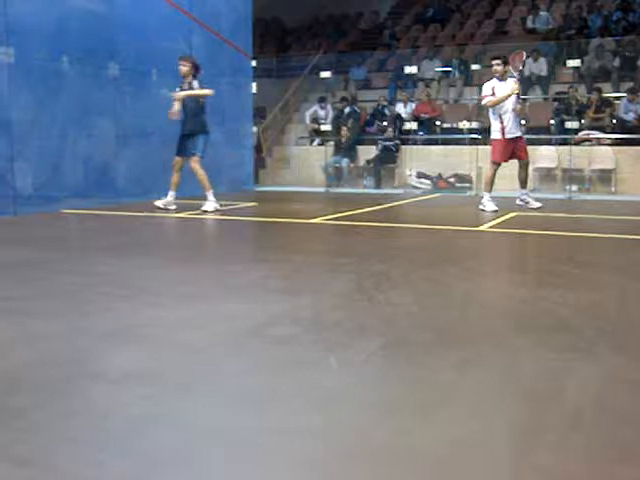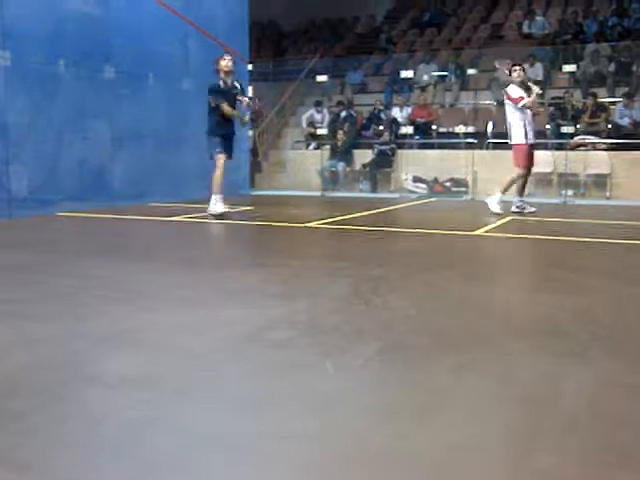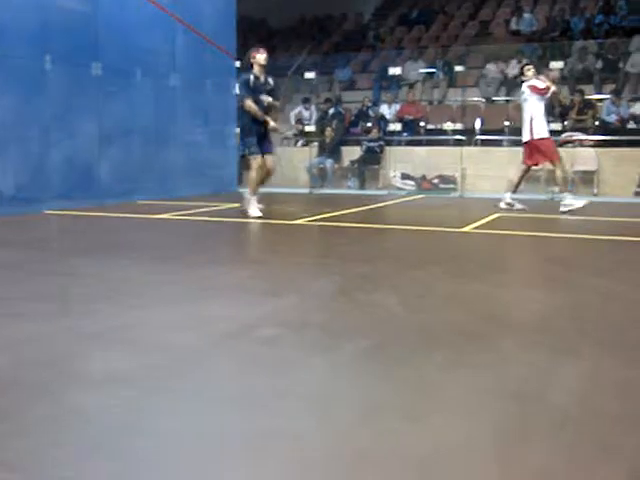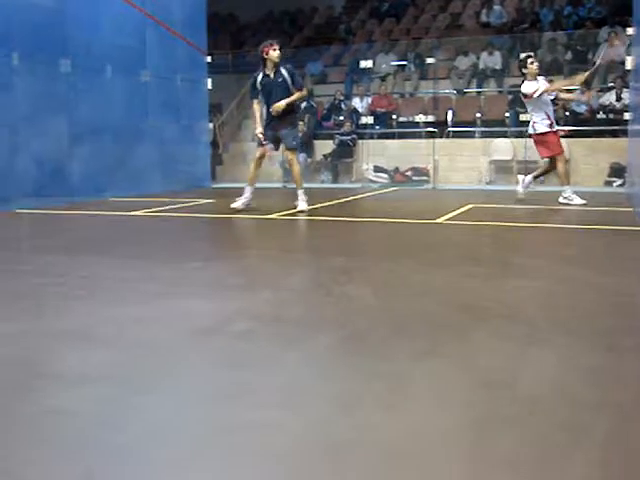
dt=0.4s
person 1, frame 1
left shoulder: (197, 85)
right shoulder: (179, 90)
left elbow: (210, 92)
right elbow: (176, 106)
left wrist: (186, 93)
right wrist: (174, 110)
left hip: (199, 132)
right hip: (186, 133)
left knee: (195, 163)
right knee: (177, 164)
left ankle: (211, 200)
right ankle: (170, 199)
person 1, frame 2
left shoulder: (237, 86)
right shoulder: (215, 86)
left elbow: (245, 101)
right elbow: (226, 110)
left wrist: (245, 101)
right wrist: (241, 118)
left hip: (229, 133)
right hip: (216, 132)
left knee: (222, 166)
right knee: (220, 163)
left ankle: (215, 203)
right ankle: (216, 202)
person 1, frame 3
left shoulder: (270, 82)
right shoulder: (245, 79)
left elbow: (277, 106)
right elbow: (248, 105)
left wrist: (270, 101)
right wrist: (268, 120)
left hip: (263, 130)
right hip: (249, 129)
left knee: (269, 167)
right knee: (256, 165)
left ankle: (250, 196)
right ankle: (252, 204)
person 1, frame 4
left shoulder: (287, 72)
right shoulder: (258, 78)
left elbow: (303, 92)
right elbow: (256, 103)
left wrist: (285, 102)
right wrist: (258, 126)
left hip: (288, 122)
right hip: (270, 124)
left knee: (291, 158)
right knee: (258, 157)
left ankle: (301, 198)
right ankle: (246, 196)
person 2, frame 1
left shoulder: (513, 82)
right shoulder: (489, 85)
right elbow: (489, 103)
left wrist: (518, 107)
right wrist: (509, 93)
left hip: (516, 132)
right hip: (500, 134)
left knee: (524, 162)
right knee: (494, 166)
left ankle: (523, 196)
right ankle: (485, 199)
person 2, frame 2
left shoulder: (525, 90)
right shoulder: (510, 90)
right elbow: (528, 104)
right wrist: (535, 93)
left hip: (528, 138)
right hip: (519, 139)
left knee: (527, 171)
right knee: (520, 172)
left ankle: (519, 203)
right ankle: (495, 198)
person 2, frame 3
left shoulder: (530, 88)
right shoulder: (531, 84)
right elbow: (552, 89)
left wrist: (545, 80)
right wrist: (548, 82)
left hip: (530, 135)
right hip: (538, 134)
left knee: (525, 168)
right knee: (559, 165)
left ankle: (507, 199)
right ankle: (567, 200)
person 2, frame 4
left shoulder: (541, 80)
right shoulder: (526, 88)
left elbow: (557, 95)
right elbow: (550, 89)
left wrist: (578, 97)
right wrist: (573, 81)
left hip: (547, 127)
right hip: (542, 128)
left knee: (553, 162)
right knee: (561, 159)
left ankle: (527, 179)
right ankle: (566, 194)
